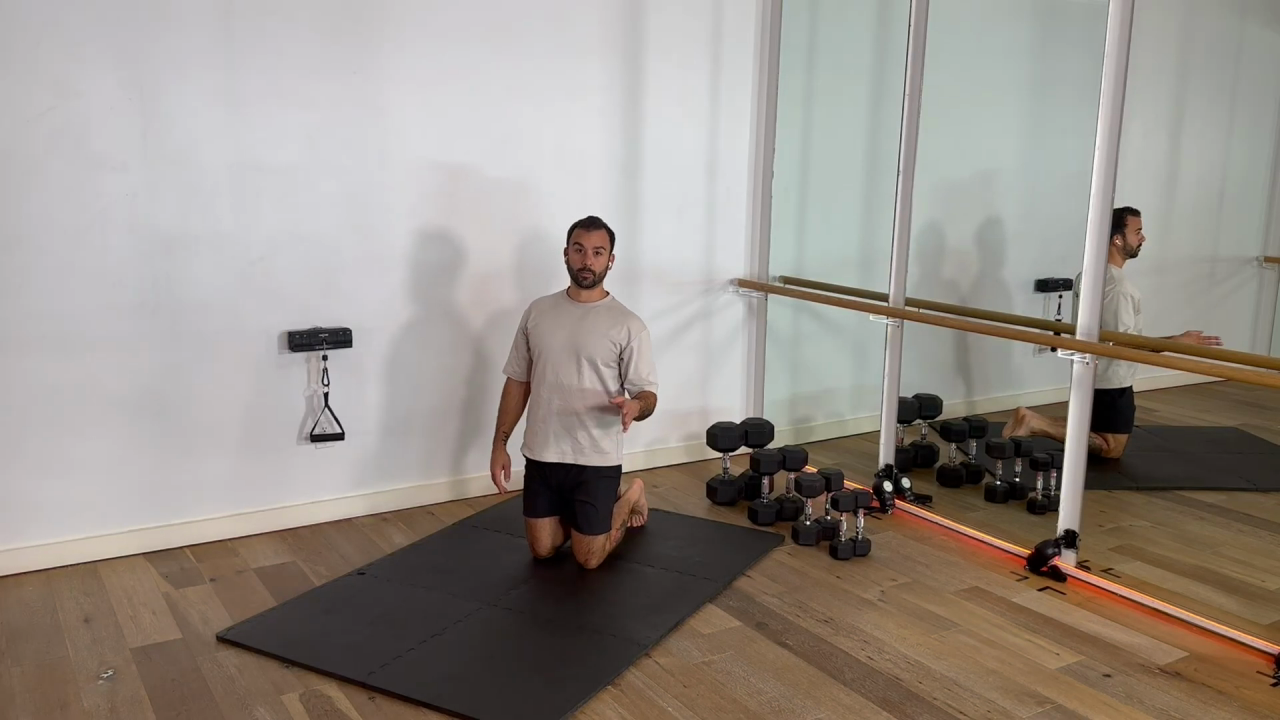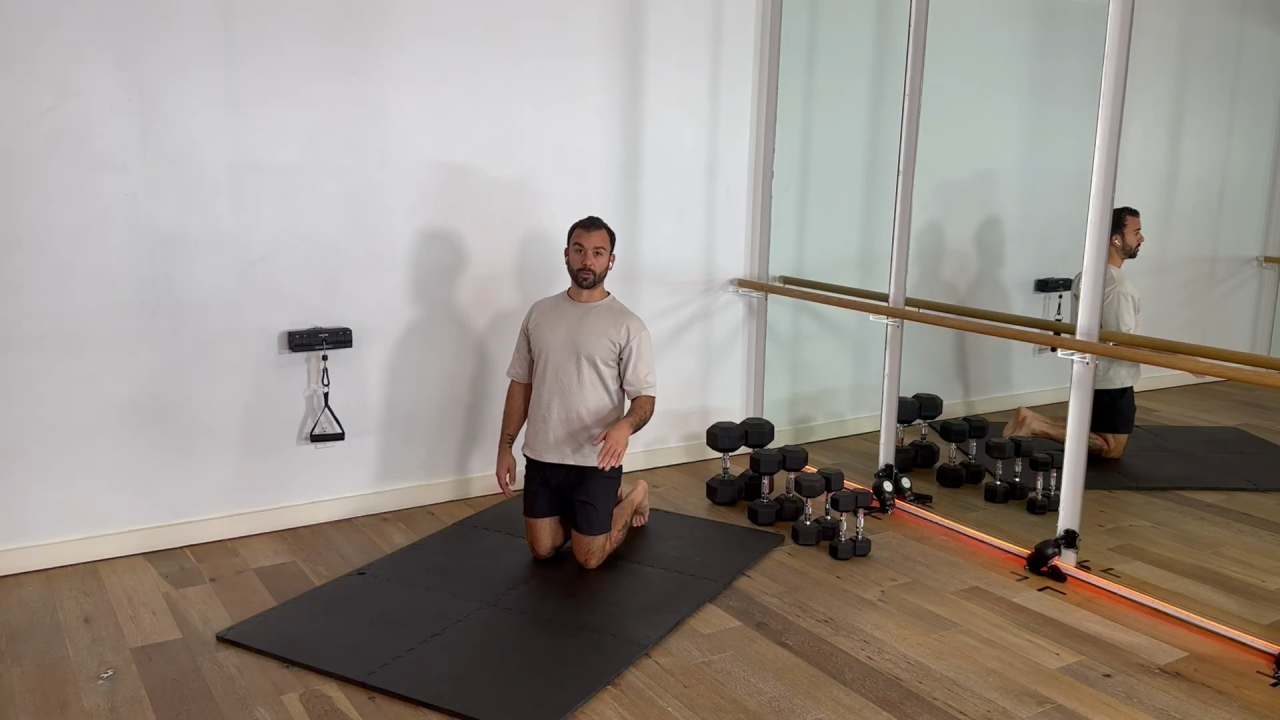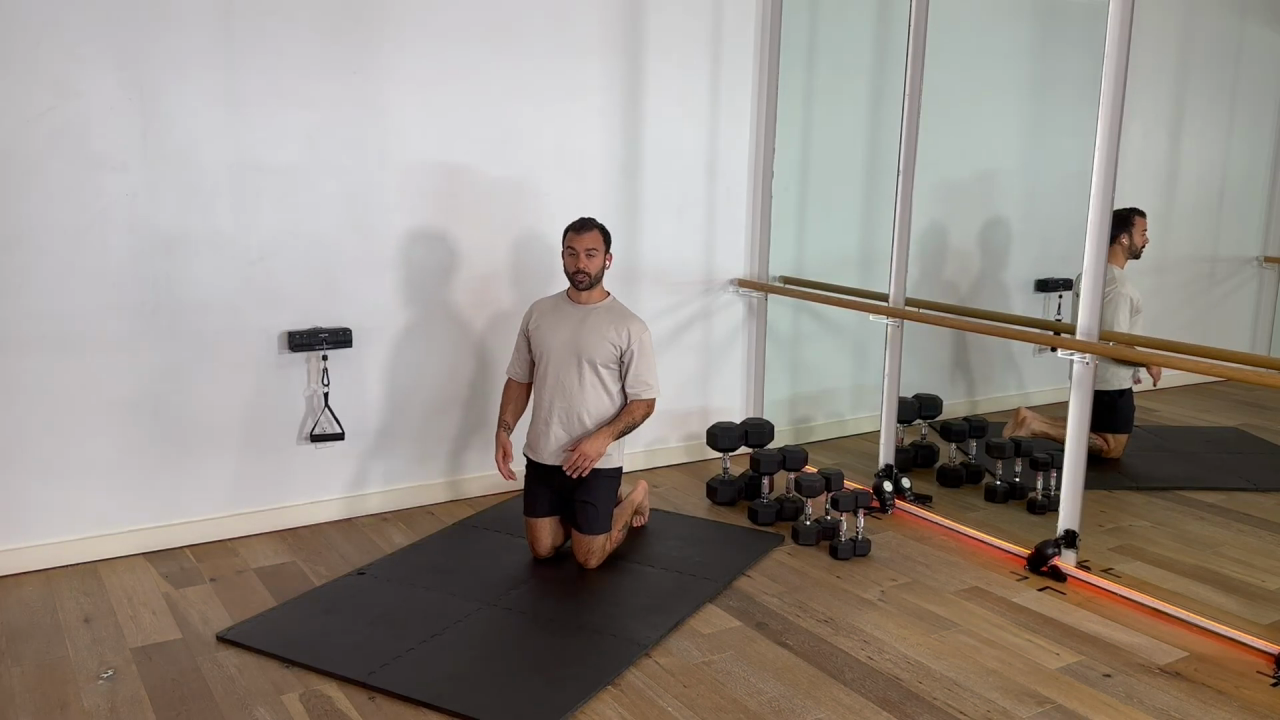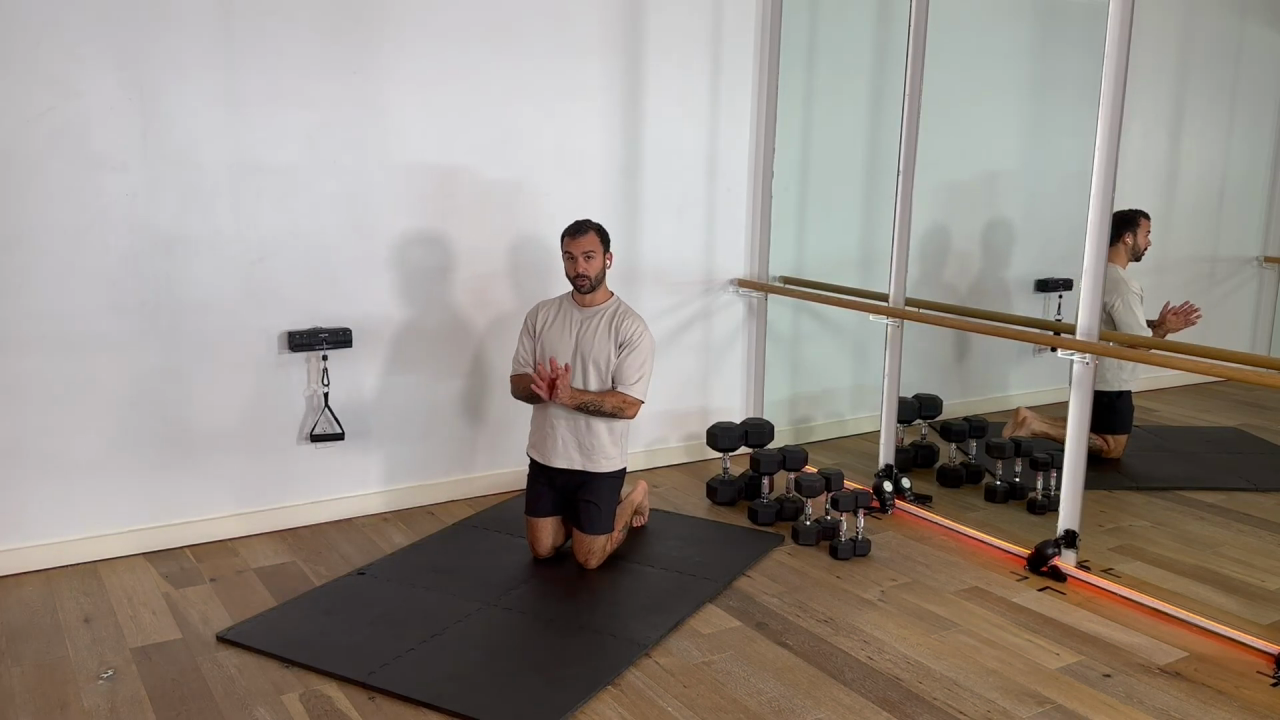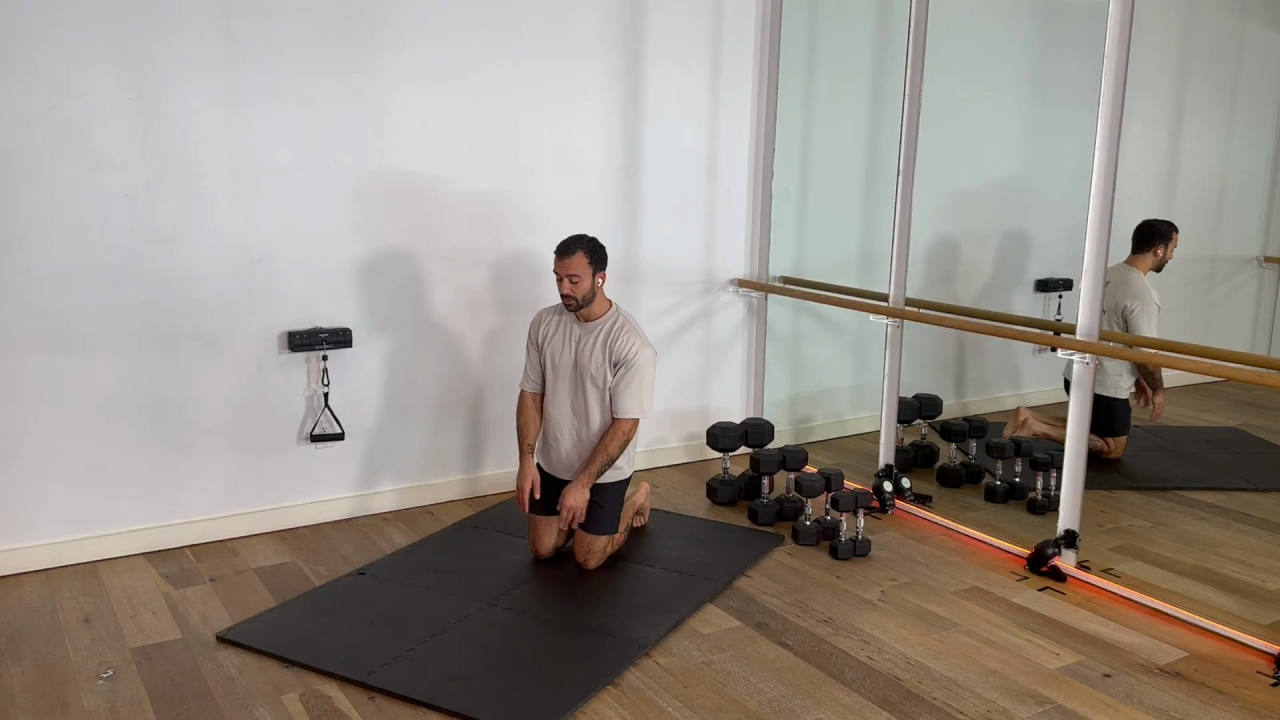
dt=0.5s
person 1, frame 1
left shoulder: (627, 325)
right shoulder: (537, 311)
left elbow: (646, 394)
right elbow: (518, 381)
left wrist: (636, 404)
right wrist: (500, 443)
left hip: (595, 460)
right hip: (541, 454)
left knee: (588, 558)
right knee: (542, 550)
left ankle: (631, 497)
right ankle: (608, 502)
person 1, frame 2
left shoulder: (627, 325)
right shoulder: (539, 313)
left elbow: (645, 397)
right elbow: (521, 384)
left wrist: (625, 426)
right wrist: (505, 447)
left hip: (595, 461)
right hip: (541, 456)
left knee: (588, 558)
right knee: (542, 550)
left ankle: (634, 498)
right ankle: (606, 504)
person 1, frame 3
left shoulder: (628, 326)
right shoulder: (538, 313)
left elbow: (644, 401)
right elbow: (519, 378)
left wrist: (604, 437)
right wrist: (504, 432)
left hip: (596, 461)
right hip: (542, 456)
left knee: (588, 558)
right knee: (542, 549)
left ankle: (635, 498)
right ankle: (607, 504)
person 1, frame 4
left shoulder: (630, 327)
right shoulder: (542, 314)
left elbow: (628, 405)
right elbow: (518, 380)
left wrist: (568, 395)
right wrist: (541, 388)
left hip: (599, 462)
right hip: (546, 455)
left knee: (589, 558)
right knee: (543, 550)
left ankle: (634, 497)
right ankle: (579, 512)
person 1, frame 5
left shoulder: (631, 343)
right shoulder: (544, 322)
left elbow: (626, 425)
right elbow: (531, 394)
left wrist: (583, 482)
right wrist: (526, 460)
left hip: (605, 470)
right hip: (552, 465)
left knee: (588, 559)
right knee: (543, 550)
left ankle: (636, 499)
right ankle: (582, 509)
person 2, frame 1
right shoulder: (1116, 285)
right wrist: (1180, 341)
left hip: (1090, 375)
right hip: (1111, 381)
left knee: (1099, 436)
right knee: (1111, 449)
left ankle: (1036, 421)
right ankle: (1038, 424)
person 2, frame 2
right shoulder: (1118, 286)
left hip: (1092, 375)
right hip: (1113, 382)
left knee: (1094, 431)
right knee: (1111, 449)
left ankle: (1035, 421)
right ankle: (1038, 426)
person 2, frame 3
right shoulder: (1118, 286)
right wrist: (1147, 363)
right hip: (1110, 382)
left knee: (1093, 431)
right knee: (1111, 449)
left ankle: (1034, 421)
right ankle: (1037, 426)
person 2, frame 4
right shoulder: (1122, 285)
right elbow: (1139, 343)
left wrist: (1158, 323)
right wrist: (1164, 328)
right hip: (1109, 383)
left knee: (1094, 433)
right knee: (1111, 449)
left ankle: (1032, 419)
right ankle: (1037, 427)
person 2, frame 5
left shoulder: (1109, 275)
right shoulder: (1142, 295)
left wrist: (1137, 379)
right wrist: (1158, 391)
right hip: (1104, 386)
left knee: (1090, 429)
right knee: (1112, 449)
left ankle: (1031, 419)
right ankle: (1036, 429)
